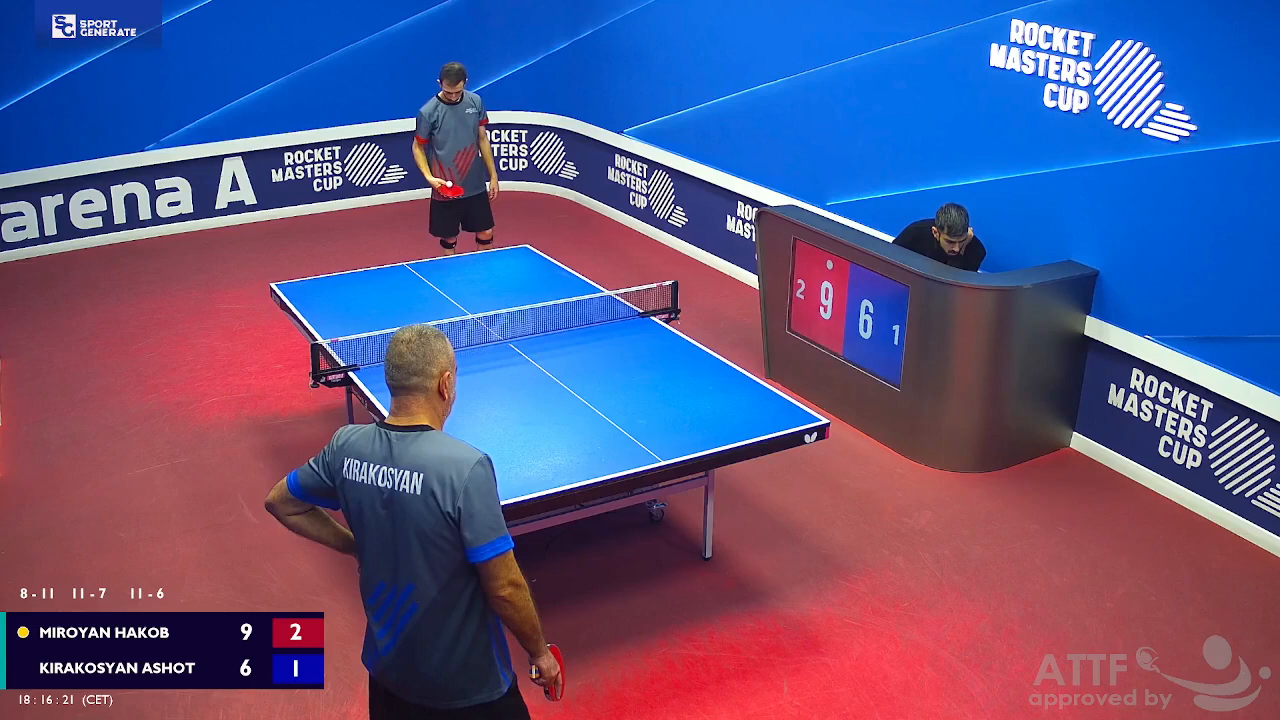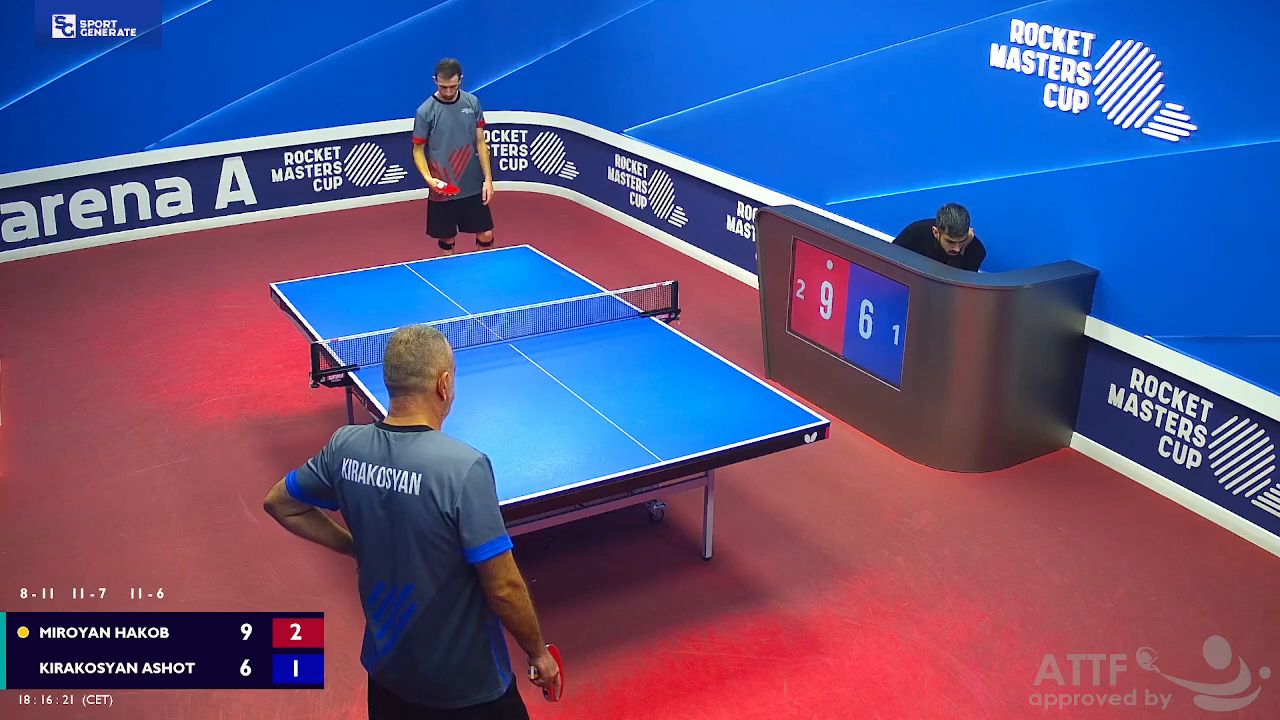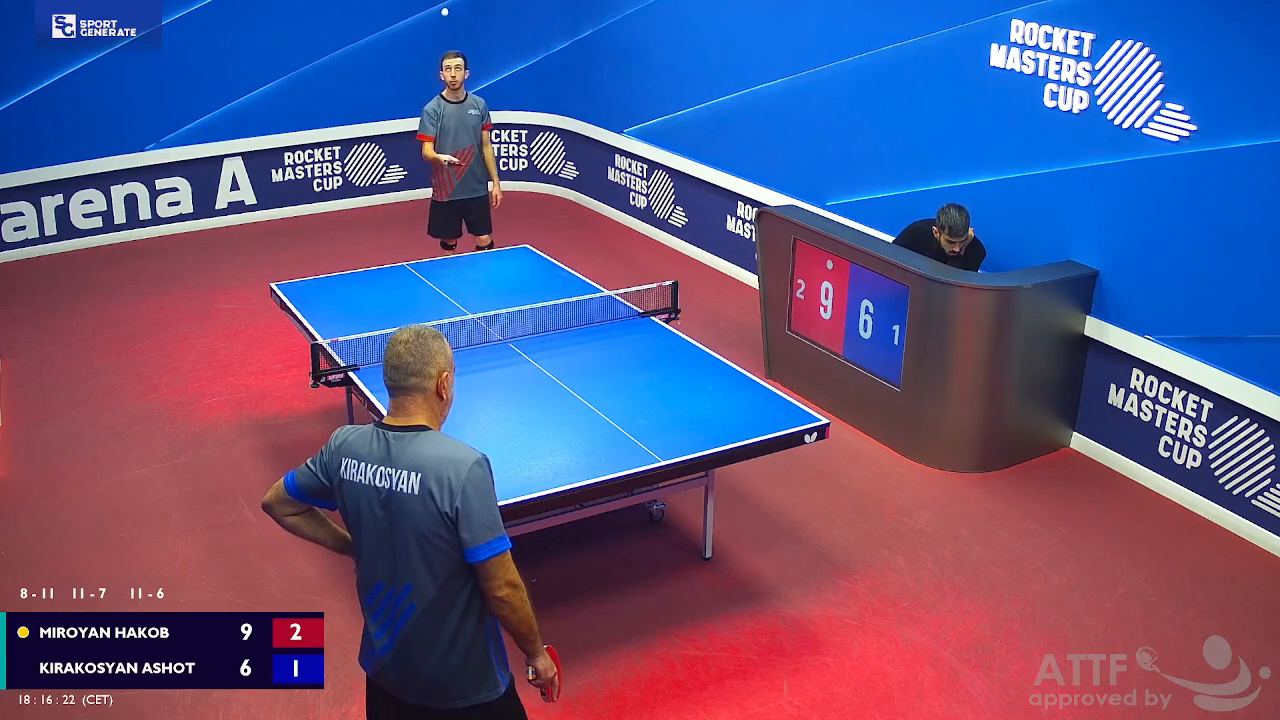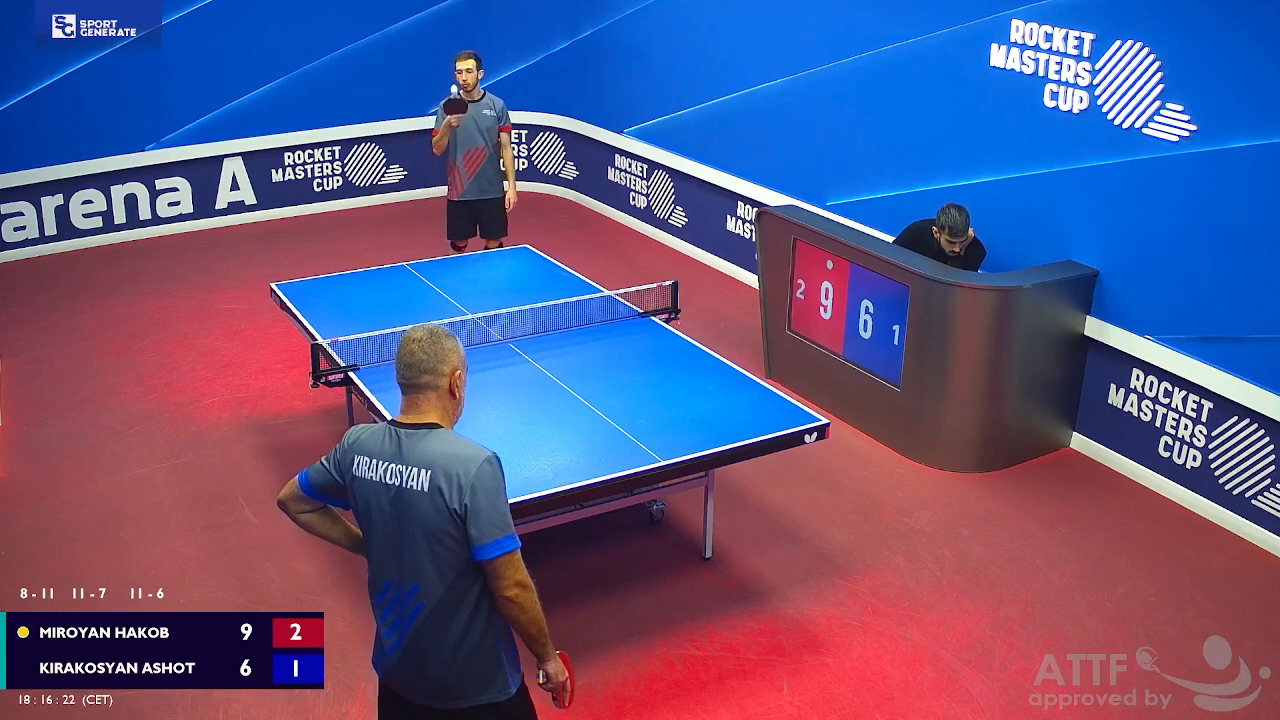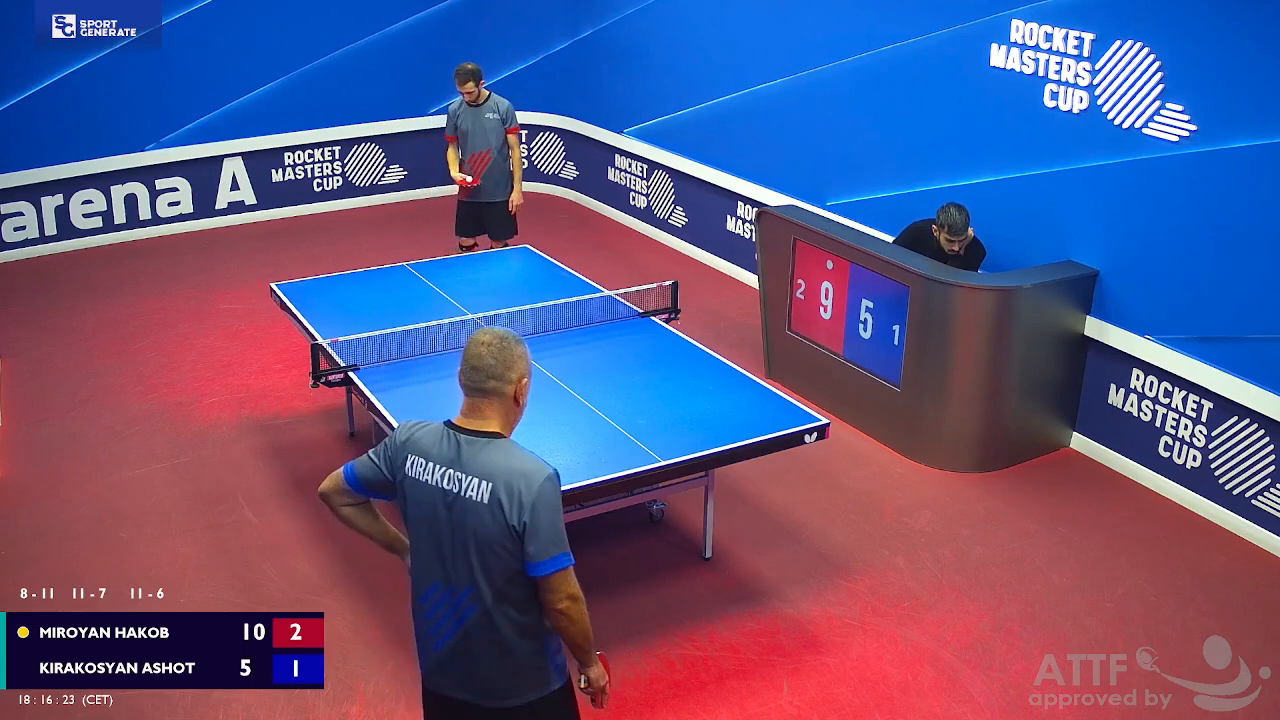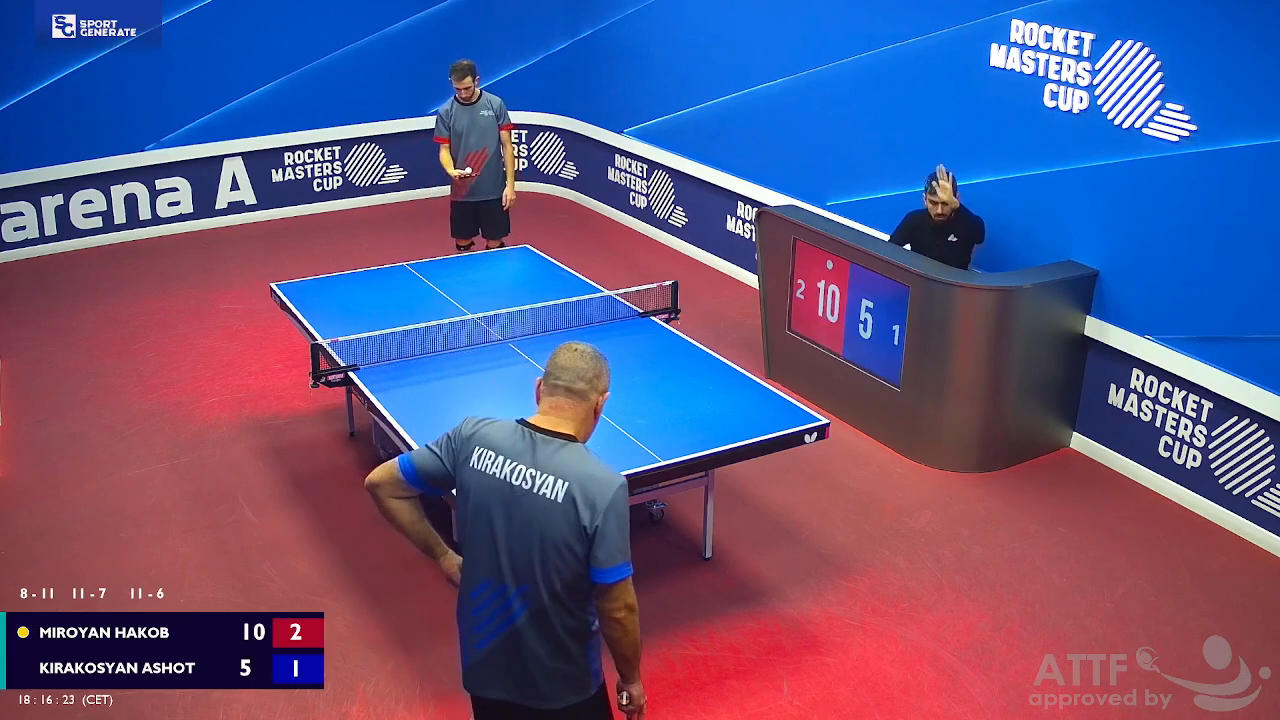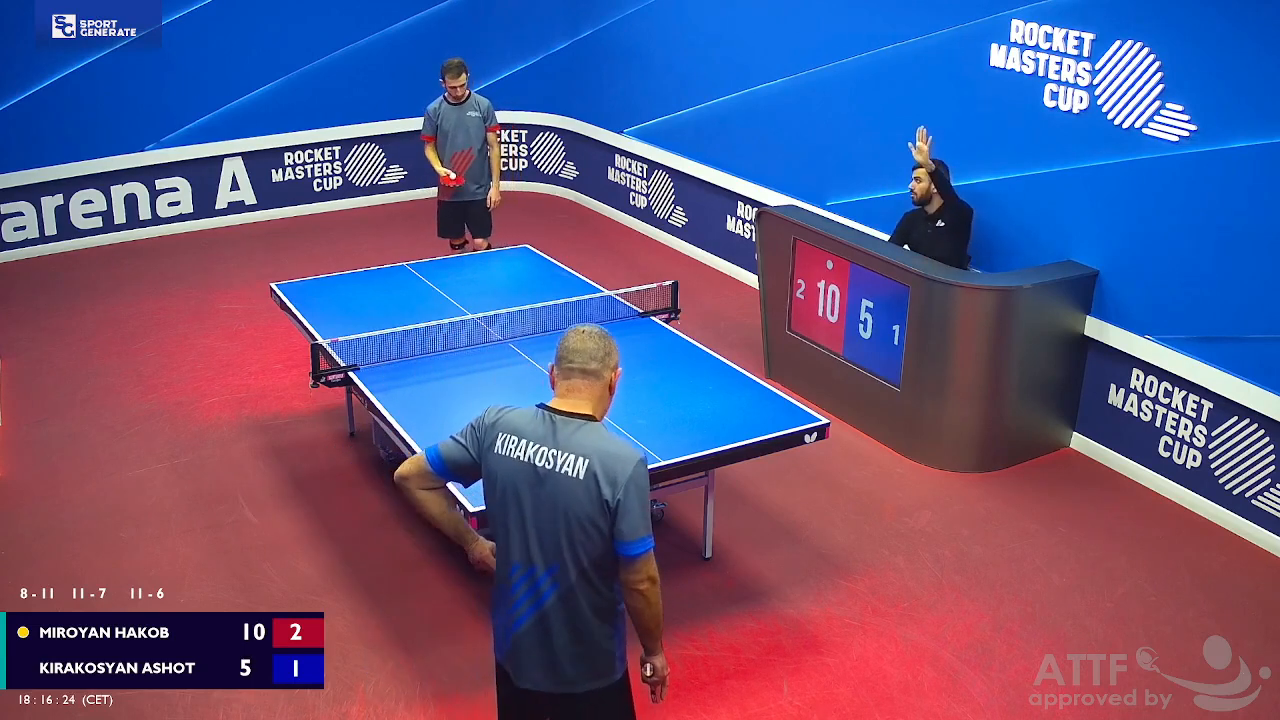
dt=0.5s
person 1, frame 1
left shoulder: (347, 446)
right shoulder: (465, 467)
left elbow: (281, 504)
right elbow: (504, 588)
right wrist: (540, 652)
left hip: (387, 668)
right hip: (468, 684)
person 1, frame 2
left shoulder: (345, 447)
right shoulder: (463, 467)
left elbow: (279, 504)
right elbow: (502, 588)
right wrist: (538, 653)
left hip: (385, 668)
right hip: (466, 686)
person 1, frame 3
left shoulder: (344, 446)
right shoulder: (463, 467)
left elbow: (277, 504)
right elbow: (502, 589)
right wrist: (536, 653)
left hip: (384, 669)
right hip: (465, 685)
person 1, frame 4
left shoulder: (357, 444)
right shoulder: (472, 465)
left elbow: (293, 501)
right elbow: (510, 588)
right wrist: (546, 656)
left hip: (397, 668)
right hip: (477, 685)
person 1, frame 5
left shoulder: (410, 441)
right shoulder: (532, 480)
left elbow: (334, 493)
right elbow: (561, 600)
right wrist: (589, 662)
left hip: (440, 667)
right hip: (524, 683)
person 1, frame 6
left shoulder: (474, 436)
right shoulder: (602, 487)
left elbow: (382, 484)
right elbow: (618, 608)
left wrist: (441, 555)
right wrist: (631, 678)
left hip: (482, 656)
right hip: (562, 679)
person 1, frame 7
left shoulder: (495, 425)
right shoulder: (622, 462)
left elbow: (411, 476)
right elbow: (640, 582)
left wrist: (472, 542)
right wrist: (654, 651)
left hip: (514, 637)
right hip: (587, 658)
person 2, frame 1
left shoulder: (476, 102)
right shoulder: (428, 112)
right elbow: (418, 147)
left wrist: (493, 175)
right wrist: (429, 177)
left hip: (476, 186)
left knee: (485, 235)
right knee: (449, 241)
person 2, frame 2
left shoulder: (472, 103)
right shoulder: (425, 111)
left elbow: (481, 142)
right elbow: (418, 150)
left wrist: (488, 179)
right wrist: (428, 178)
left hip: (473, 188)
right hip: (442, 192)
left knee: (485, 236)
right knee: (447, 241)
person 2, frame 3
left shoulder: (479, 105)
right shoulder: (432, 109)
left elbow: (486, 146)
right elbow: (426, 151)
left wrist: (496, 183)
right wrist: (439, 158)
left hip: (477, 189)
right hip: (445, 192)
left knee: (484, 241)
right knee: (449, 243)
person 2, frame 4
left shoulder: (497, 105)
right shoulder: (447, 107)
left elbow: (506, 147)
right elbow: (437, 149)
left wrist: (512, 186)
right wrist: (447, 126)
left hip: (491, 191)
right hip: (459, 192)
left knee: (494, 245)
right knee: (459, 245)
person 2, frame 5
left shoulder: (503, 107)
right shoulder: (454, 111)
left elbow: (515, 149)
right elbow: (452, 147)
left wrist: (517, 188)
right wrist: (454, 172)
left hip: (499, 192)
right hip: (468, 192)
left knee: (499, 246)
right knee: (465, 244)
person 2, frame 6
left shoulder: (495, 105)
right shoulder: (446, 112)
left elbow: (507, 146)
right elbow: (444, 149)
left wrist: (510, 184)
right wrist: (451, 171)
left hip: (493, 191)
right hip: (462, 193)
left knee: (495, 245)
right knee: (463, 245)
person 2, frame 7
left shoulder: (483, 105)
right shoulder: (434, 110)
left elbow: (494, 147)
right elbow: (429, 146)
left wrist: (495, 186)
right wrist: (439, 169)
left hip: (478, 190)
right hip: (449, 191)
left knee: (481, 244)
right knee: (456, 245)
